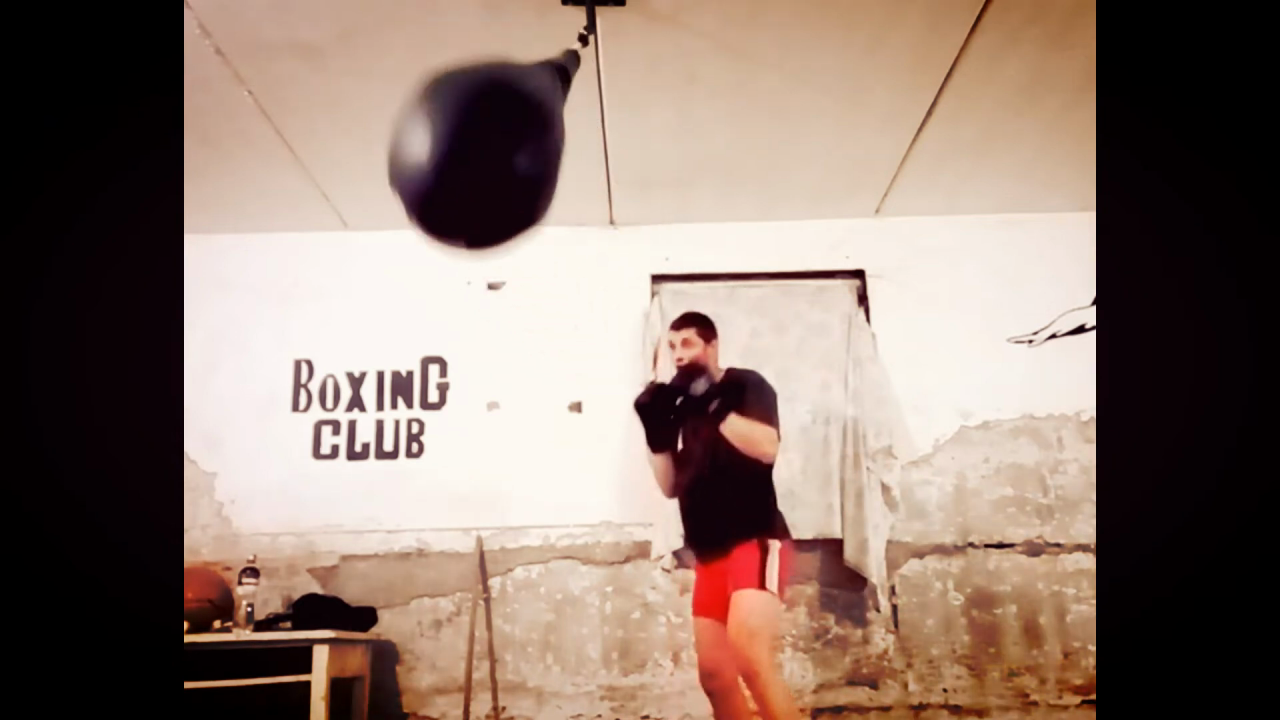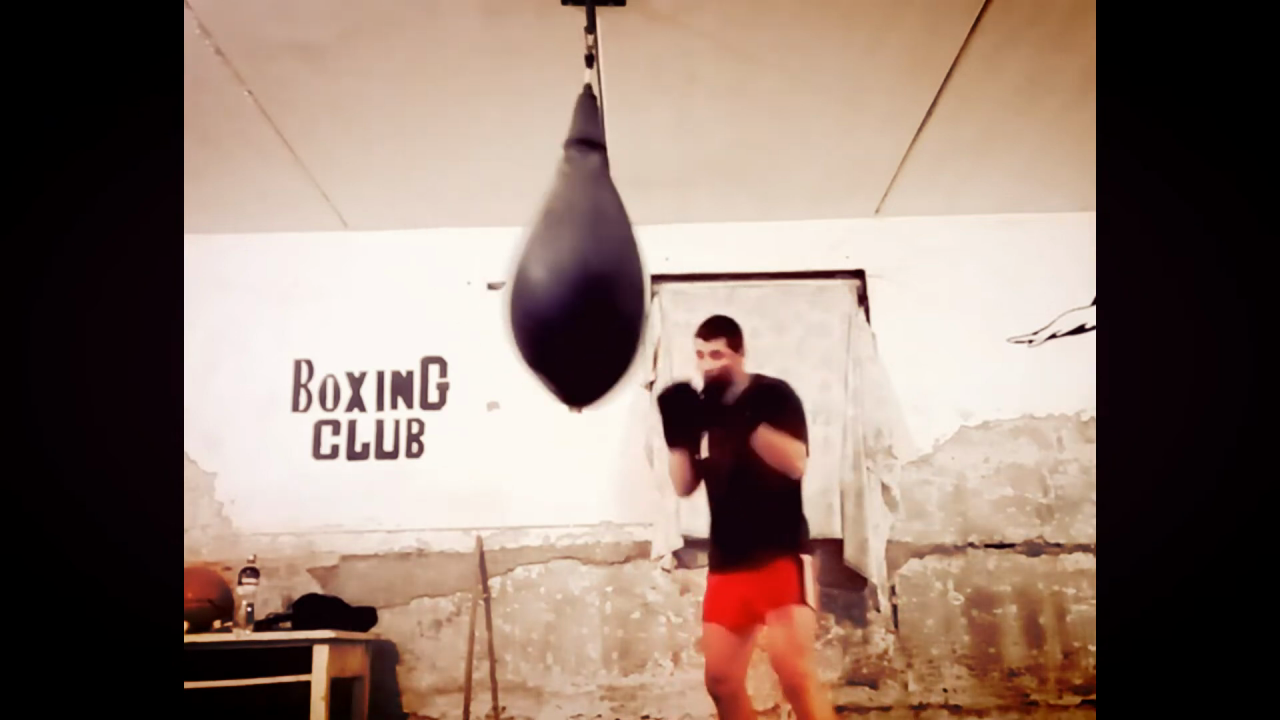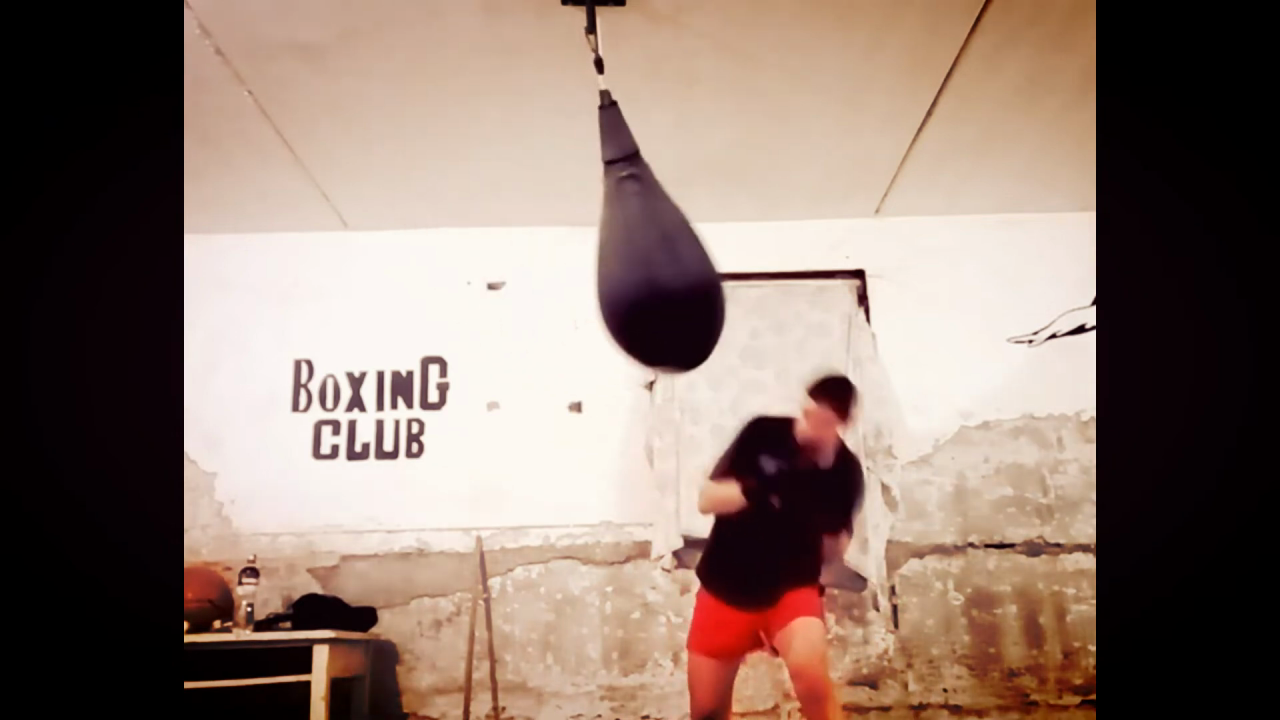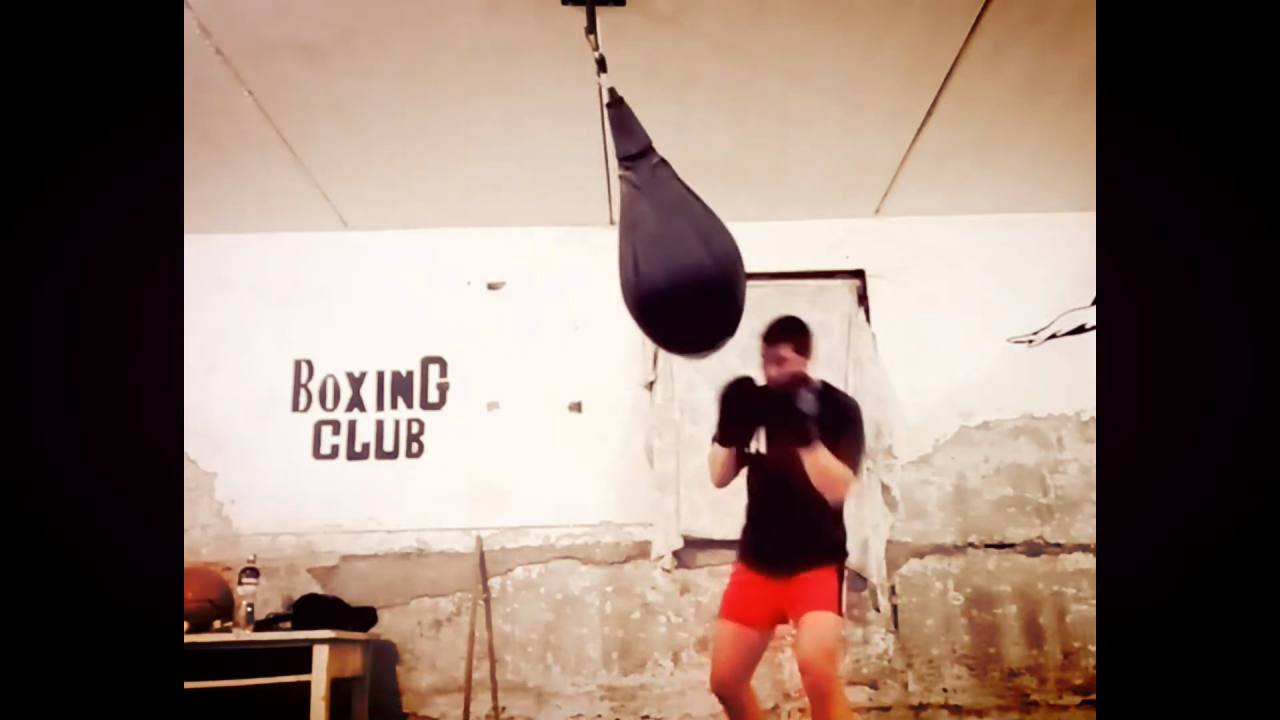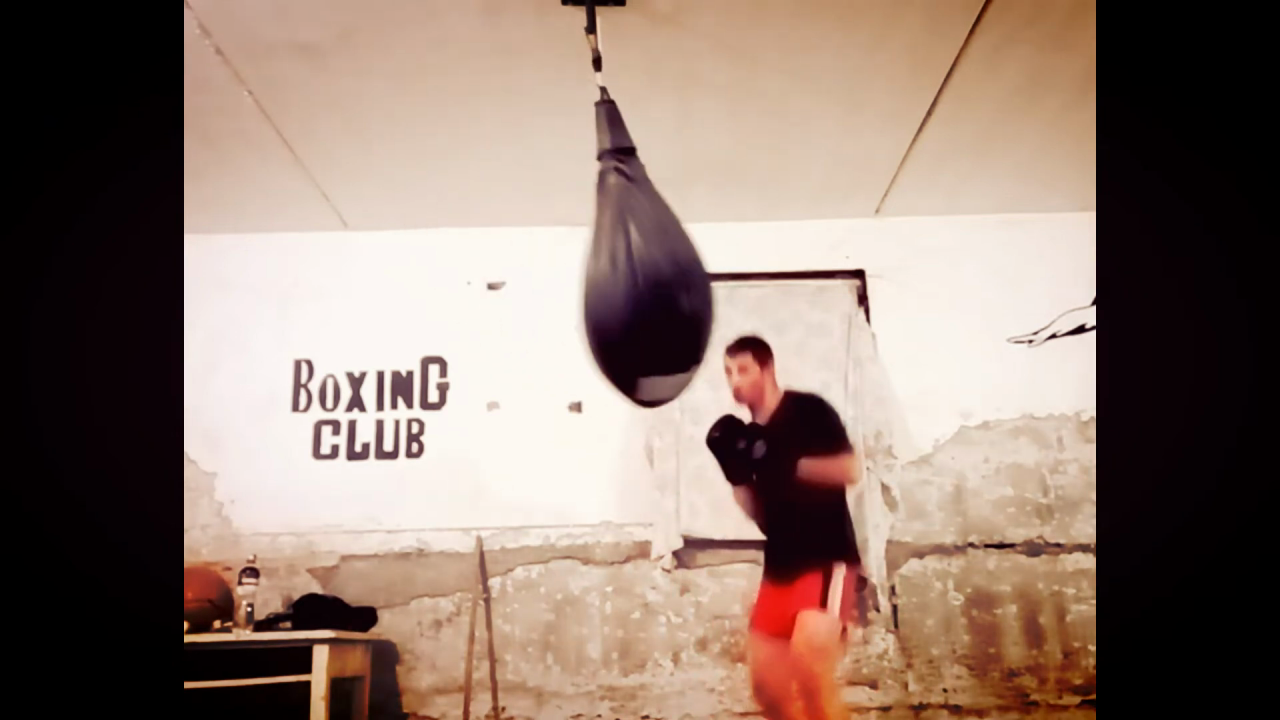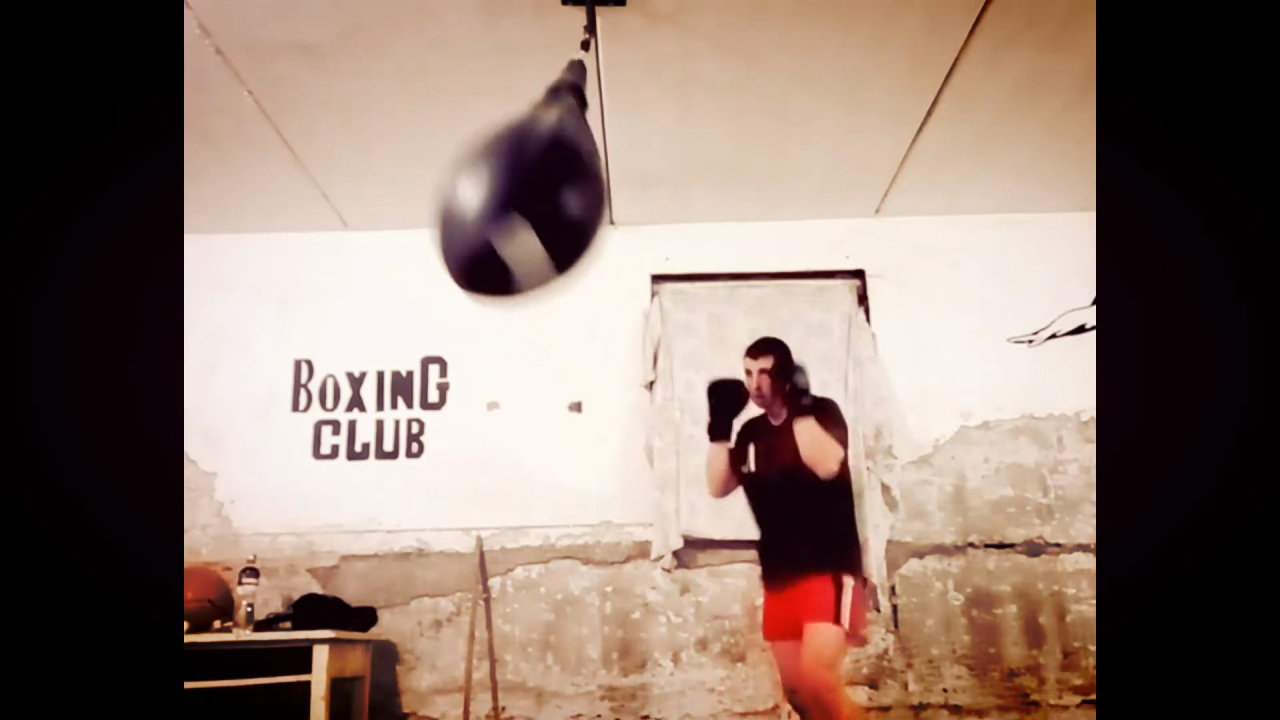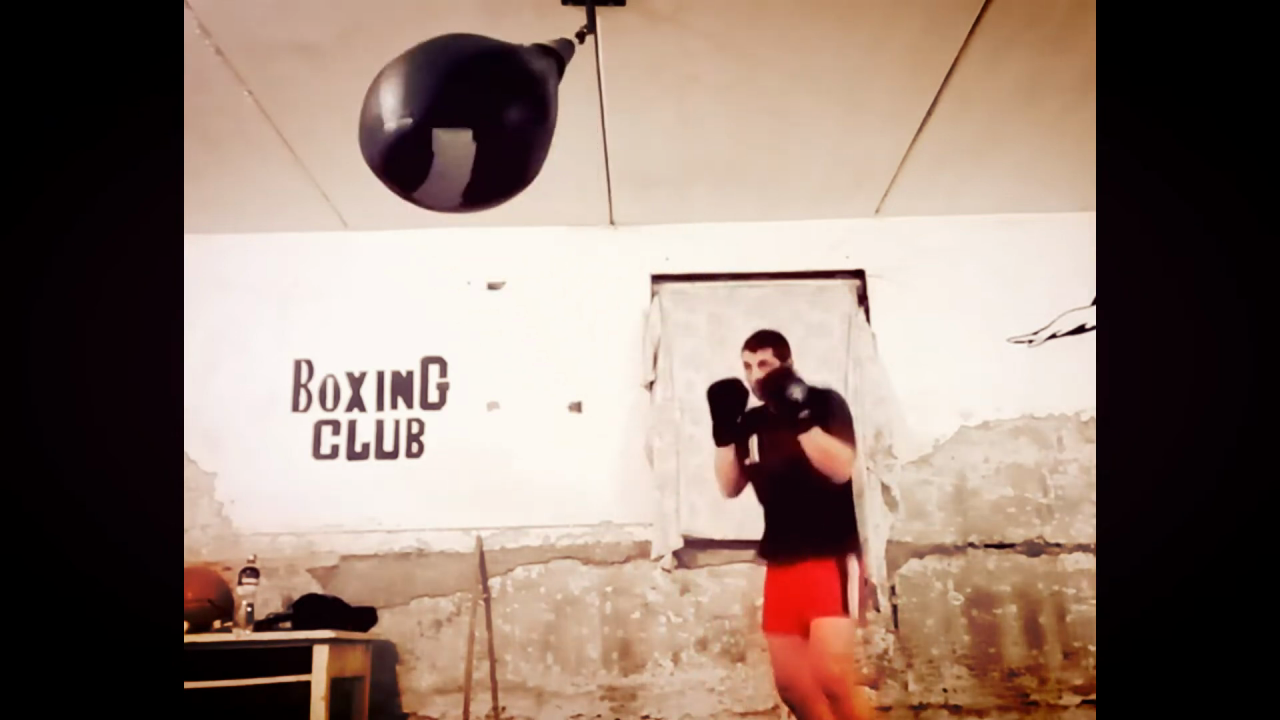
dt=0.3s
person 1, frame 1
left shoulder: (746, 385)
right shoulder: (682, 409)
left elbow: (766, 447)
right elbow: (670, 487)
left wrist: (714, 406)
right wrist: (657, 433)
left hip: (755, 541)
right hip: (711, 553)
left knee: (751, 656)
right knee: (714, 674)
person 1, frame 2
left shoulder: (774, 394)
right shoulder: (701, 413)
left elbow: (795, 463)
right elbow: (683, 485)
left wrist: (748, 419)
right wrist: (675, 431)
left hip: (780, 554)
right hip: (728, 562)
left knee: (792, 665)
right knee: (722, 679)
person 1, frame 3
left shoulder: (847, 472)
right shoulder: (762, 435)
left elbow: (836, 549)
right elbow: (708, 500)
left wrist: (832, 522)
right wrist: (755, 489)
left hip: (791, 587)
right hip: (724, 588)
left knee: (810, 672)
person 1, frame 4
left shoulder: (840, 410)
right shoulder: (756, 404)
left elbow: (838, 490)
right elbow: (719, 475)
left wrist: (806, 431)
right wrist: (729, 428)
left hip: (818, 563)
right hip: (758, 561)
left knee: (817, 669)
right knee: (725, 679)
person 1, frame 5
left shoulder: (810, 411)
right shoulder: (749, 435)
left elbow: (849, 471)
right elbow: (755, 512)
left wrist: (786, 462)
right wrist: (733, 468)
left hip: (826, 564)
right hip: (780, 572)
left knee: (810, 670)
right knee: (768, 687)
person 1, frame 6
left shoulder: (820, 411)
right shoulder: (752, 430)
left elbow: (827, 464)
right elbow: (717, 486)
left wrist: (799, 404)
right wrist: (719, 425)
left hip: (829, 569)
right hip: (780, 573)
left knee: (819, 679)
right knee: (797, 688)
person 1, frame 7
left shoulder: (823, 402)
right shoulder: (751, 421)
left elbow: (840, 469)
right elbow: (729, 487)
left wrist: (799, 416)
right wrist: (723, 432)
left hip: (830, 557)
right hip: (782, 563)
left knee: (834, 676)
right knee: (792, 686)
